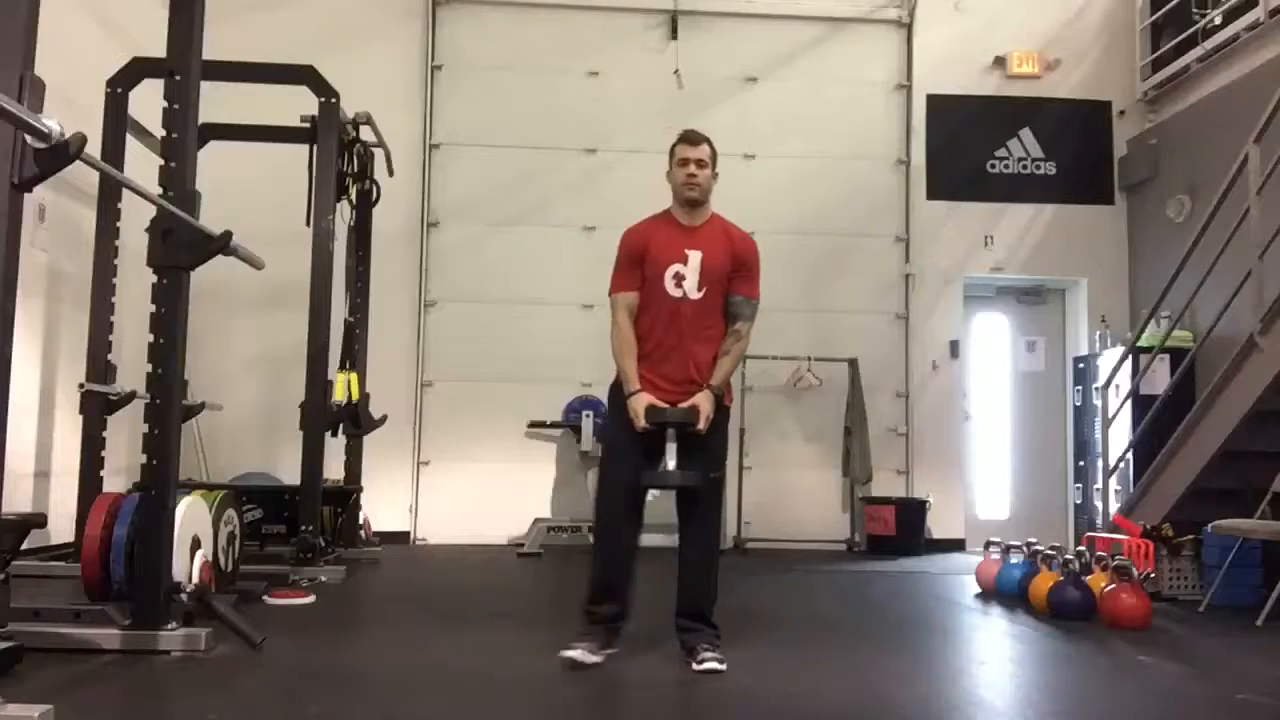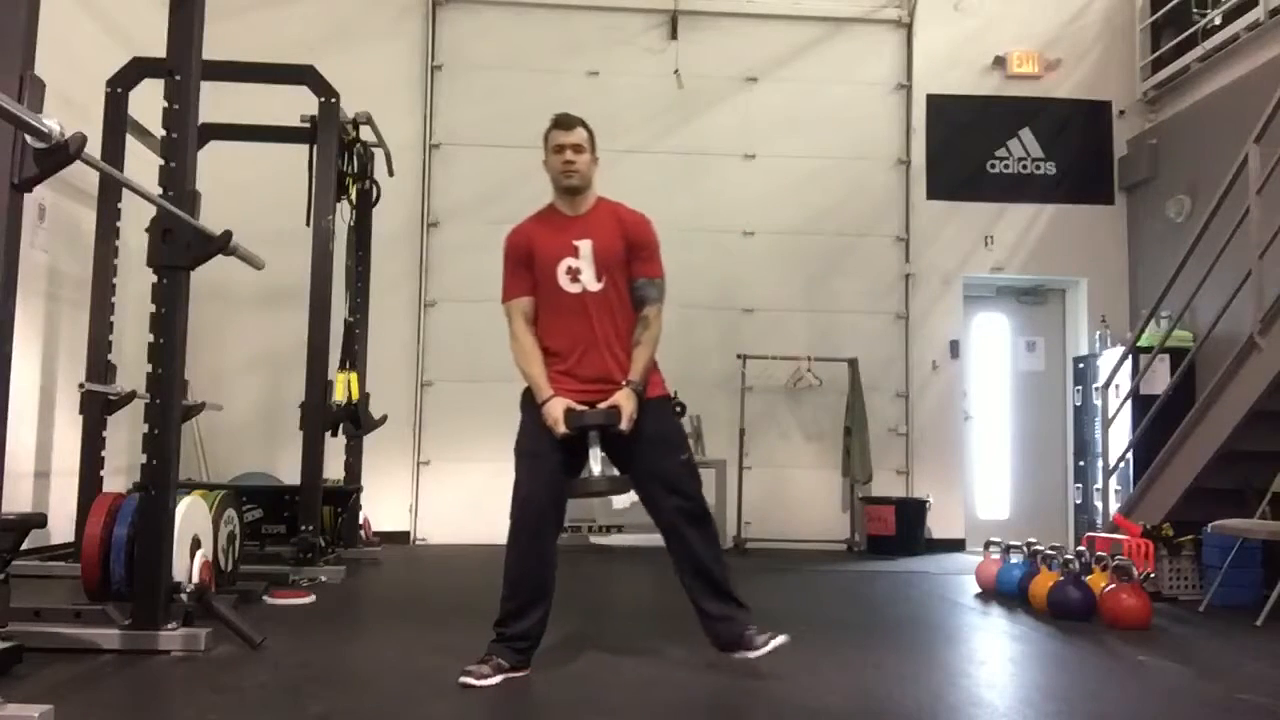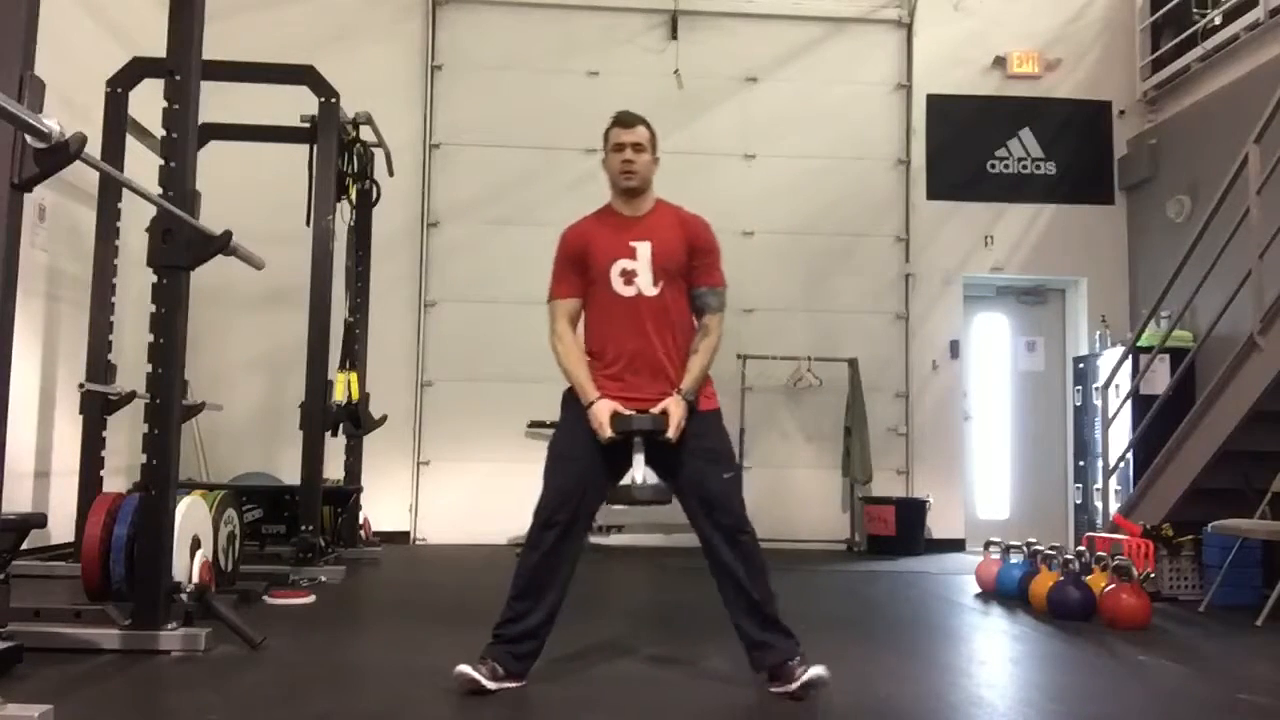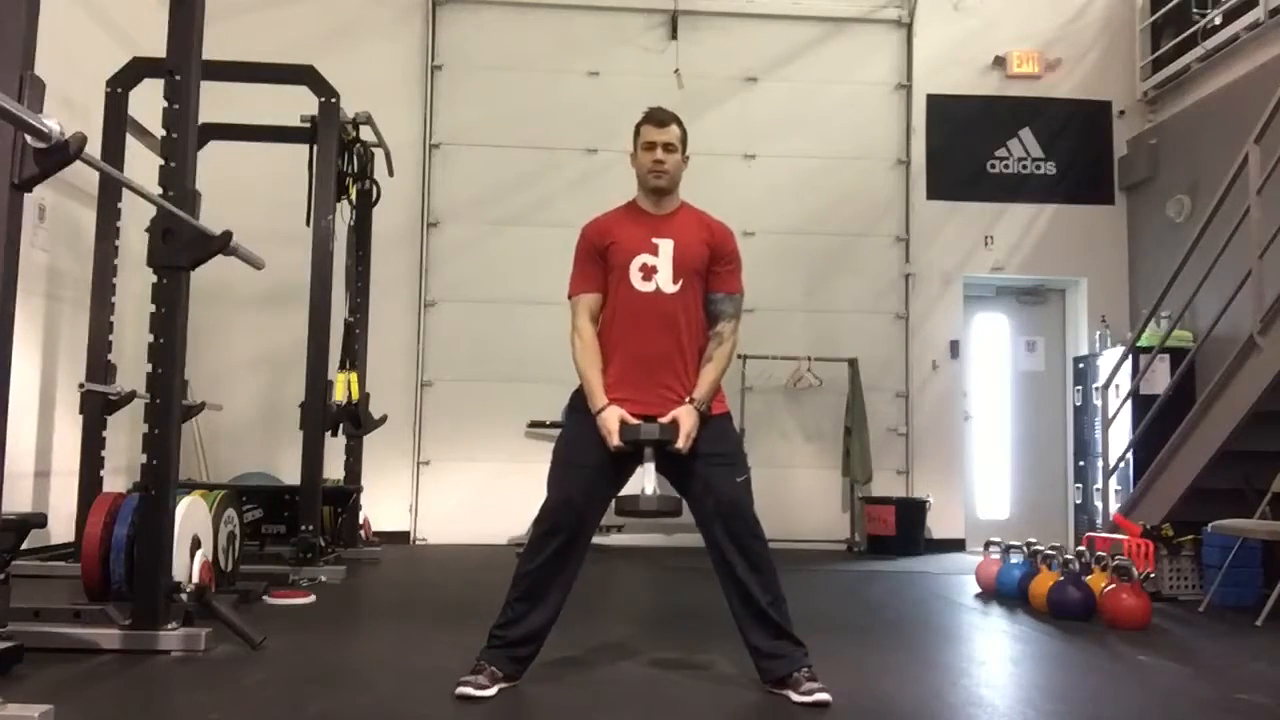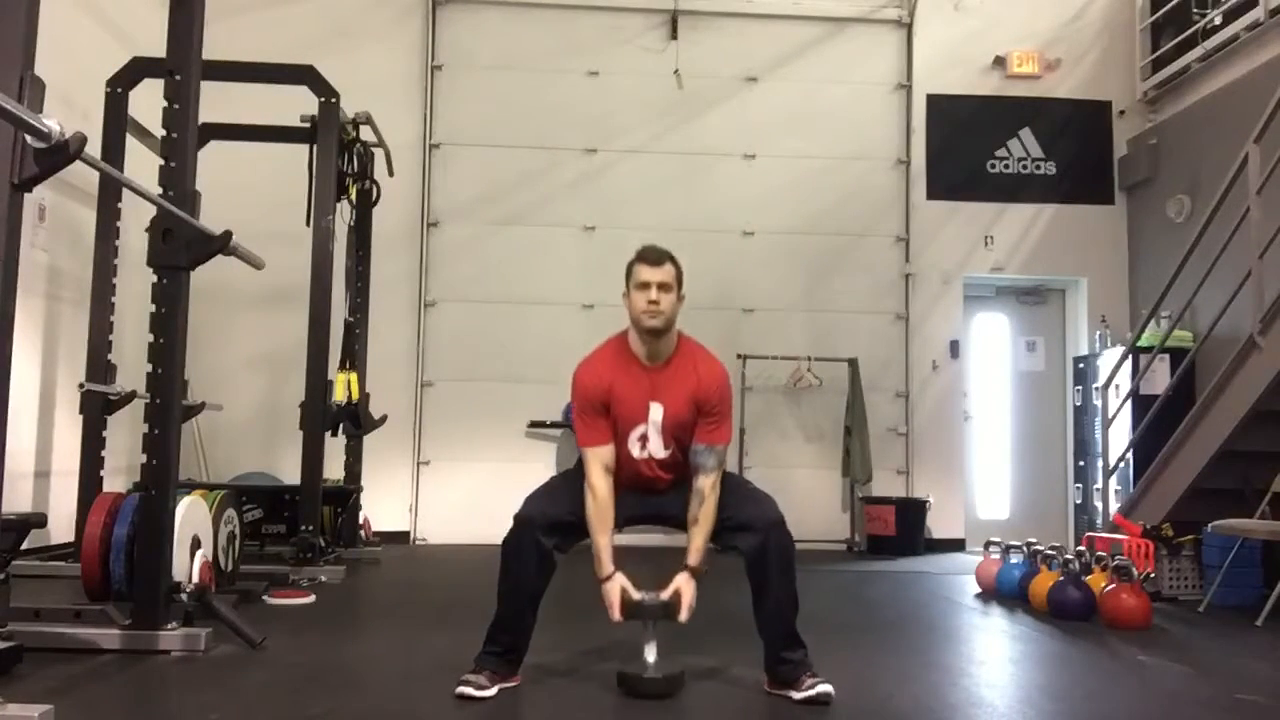
dt=1s
person 1, frame 1
left shoulder: (739, 245)
right shoulder: (639, 237)
left elbow: (741, 327)
right elbow: (623, 317)
left wrist: (713, 392)
right wrist: (633, 389)
left hip: (705, 400)
right hip: (639, 394)
left knee: (700, 519)
right knee: (615, 508)
left ankle: (697, 634)
right ankle: (600, 628)
person 1, frame 2
left shoulder: (632, 226)
right shoulder: (524, 239)
left elbow: (651, 314)
right elbow: (521, 325)
left wrist: (632, 389)
right wrist: (546, 396)
left hip: (635, 395)
right hip: (555, 401)
left knee: (683, 508)
right knee: (532, 520)
left ankle: (732, 629)
right ankle: (510, 650)
person 1, frame 3
left shoulder: (692, 231)
right shoulder: (578, 238)
left elbow: (710, 322)
right elbow: (562, 328)
left wrist: (683, 396)
right wrist: (592, 400)
left hip: (684, 403)
right hip: (598, 404)
left knee: (727, 525)
right knee: (555, 524)
left ankle: (780, 659)
right ankle: (507, 658)
person 1, frame 4
left shoulder: (714, 236)
right shoulder: (600, 232)
left elbow: (725, 329)
right elbow: (584, 324)
left wrist: (696, 405)
right wrist: (601, 406)
left hip: (696, 412)
right hip: (607, 409)
left knee: (738, 533)
right knee: (559, 529)
left ankle: (786, 666)
right ankle: (501, 659)
person 1, frame 5
left shoulder: (709, 376)
right shoulder: (594, 374)
left elbow: (706, 478)
right elbow: (599, 475)
left wrist: (691, 569)
right wrist: (607, 571)
left hip: (682, 483)
right hip: (618, 483)
left knee: (767, 527)
right knee: (532, 524)
left ankle: (788, 669)
right ankle: (498, 663)
